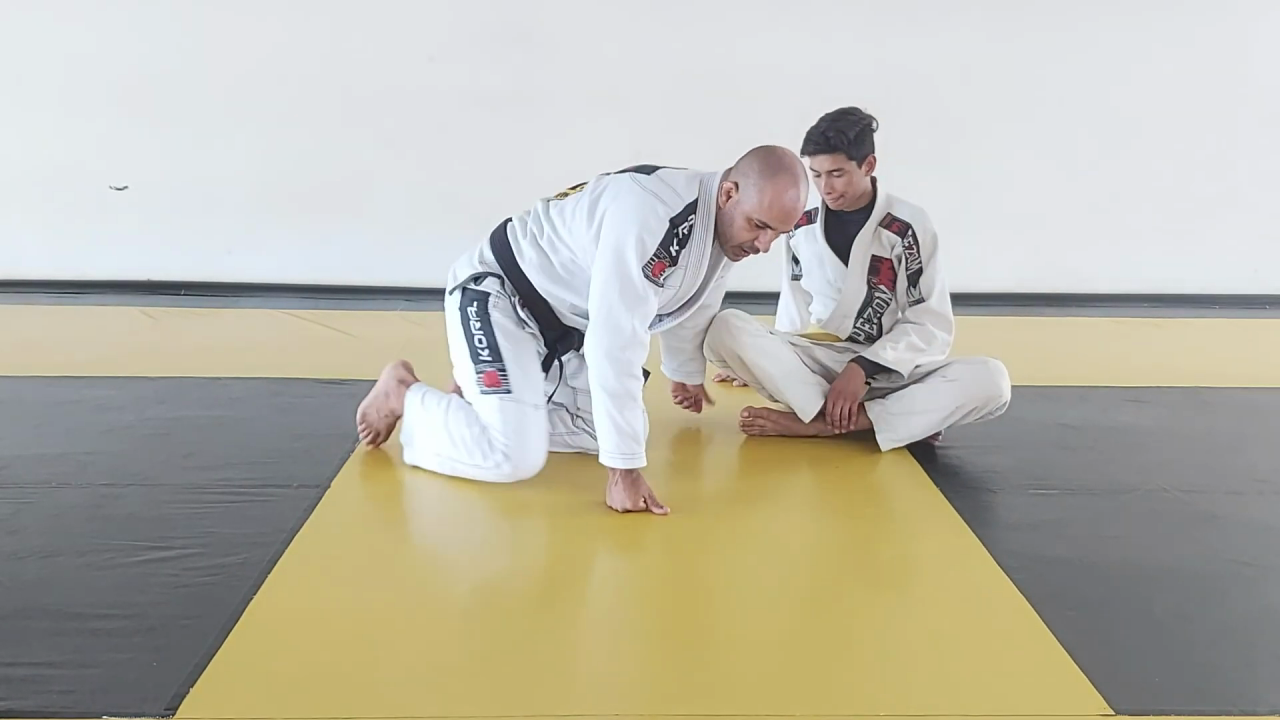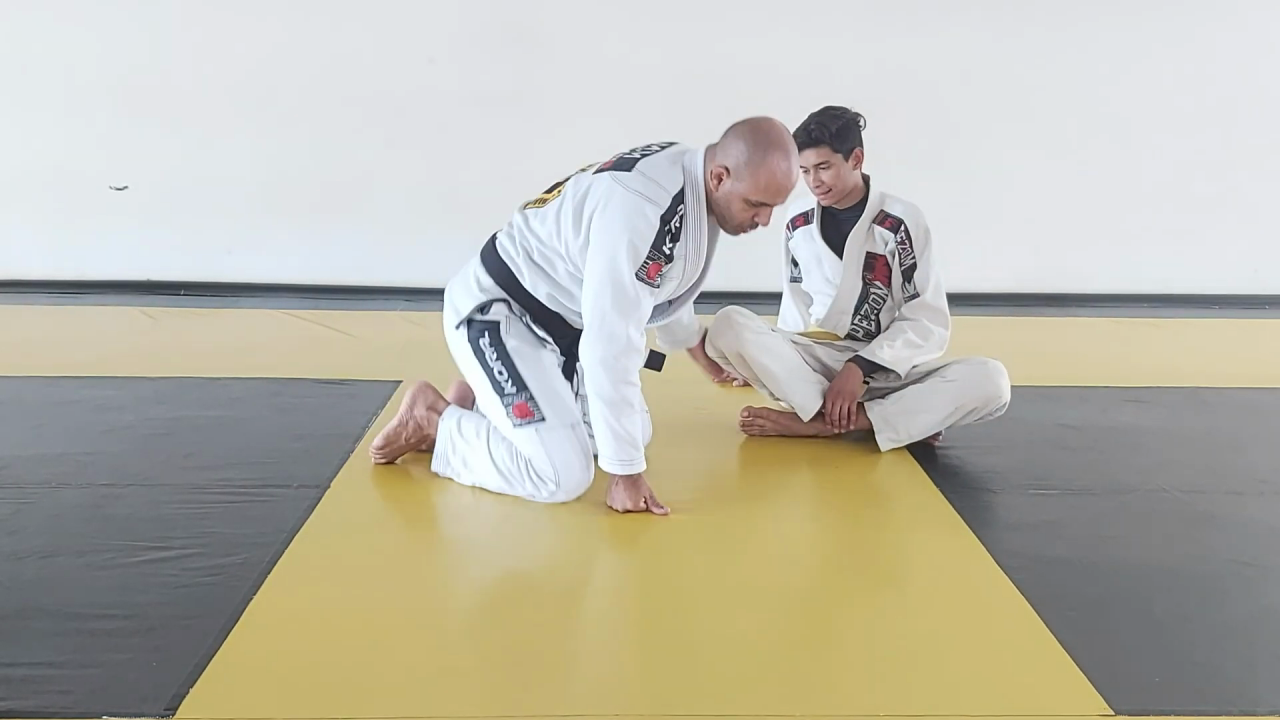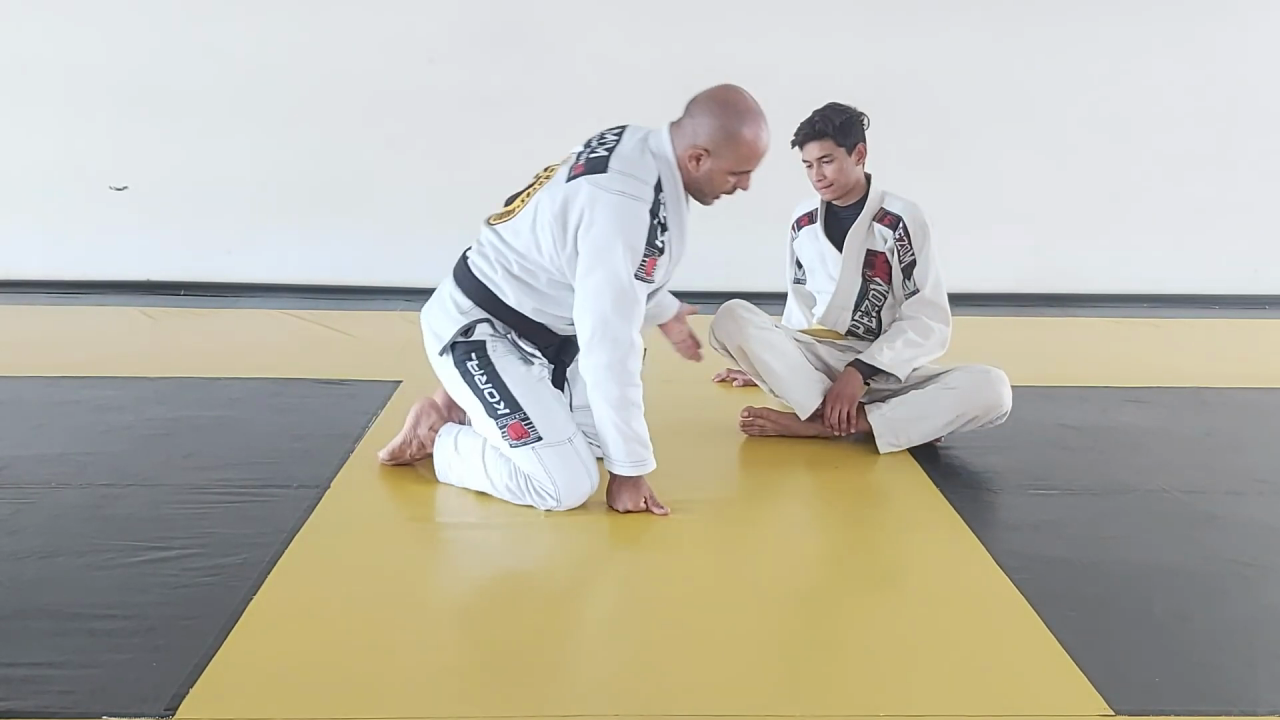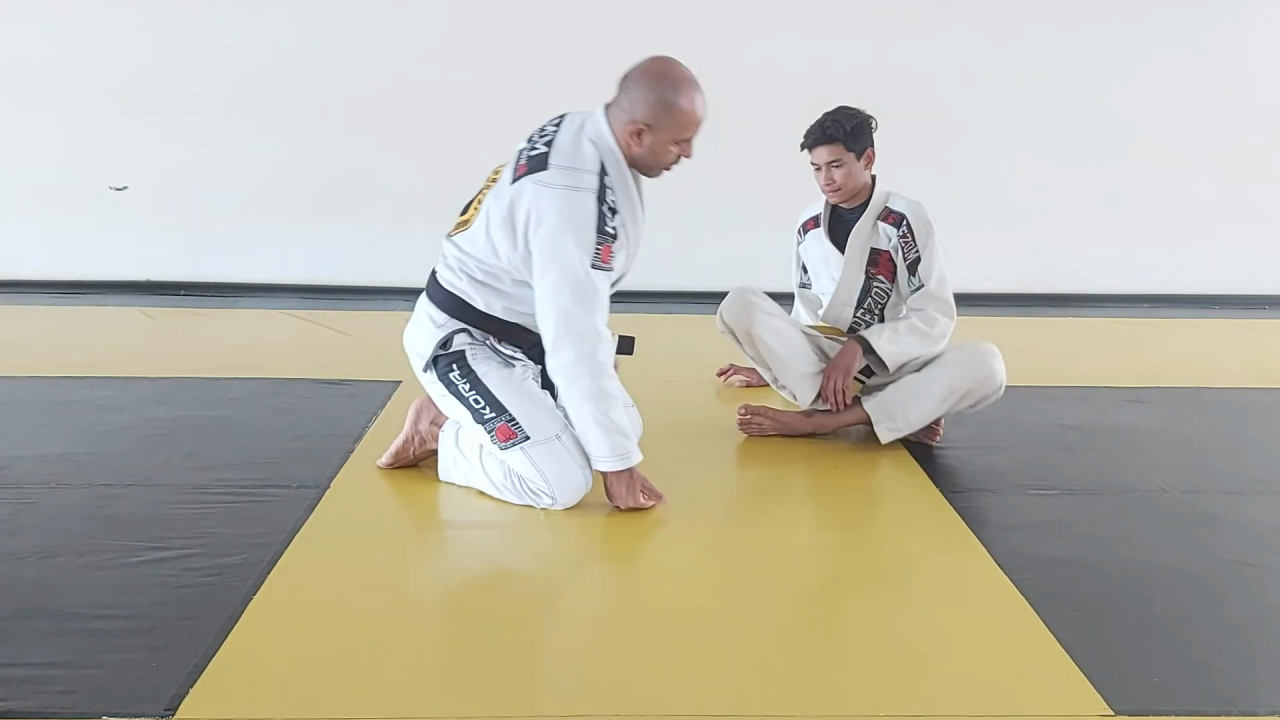
dt=0.2s
person 1, frame 1
left shoulder: (722, 221)
right shoulder: (652, 211)
left elbow: (691, 304)
right elbow: (617, 342)
left wrist: (685, 376)
right wrist: (624, 470)
left hip: (561, 320)
right hip: (496, 292)
left knee: (630, 431)
right knee: (516, 453)
left ankle: (475, 406)
right ankle: (404, 394)
person 1, frame 2
left shoulder: (681, 171)
right shoulder: (641, 205)
left elbow: (659, 281)
right elbow: (610, 347)
left wrist: (688, 335)
right wrist: (626, 471)
left hip: (553, 315)
right hip: (497, 309)
left knee: (623, 432)
right knee: (561, 474)
left ankle: (478, 404)
right ankle: (431, 420)
person 1, frame 3
left shoulder: (640, 146)
right shoulder: (625, 201)
right elbow: (611, 348)
left wrist: (664, 311)
right wrist: (630, 471)
left hip: (536, 326)
right hip: (479, 333)
left knee: (605, 436)
right knee: (566, 487)
left ankle: (467, 408)
right ankle: (440, 432)
person 1, frame 4
left shoulder: (582, 135)
right shoulder: (573, 193)
right elbow: (576, 345)
right wrist: (617, 464)
left hip: (523, 333)
right hip: (466, 342)
left knee: (621, 433)
right knee: (560, 483)
left ankle: (460, 418)
right ankle: (441, 432)
person 2, frame 1
left shoulder: (908, 226)
right shoulder: (802, 220)
left elbow: (930, 326)
left wrist: (861, 369)
right wrist: (769, 363)
left hip: (887, 366)
right hip: (820, 359)
left knee: (991, 381)
right knee: (725, 328)
left ankle: (820, 423)
person 2, frame 2
left shoulder: (902, 221)
right shoulder: (798, 220)
left elbow: (927, 323)
left wrist: (859, 368)
right wrist: (769, 363)
left hip: (886, 365)
right hip: (818, 358)
left knee: (991, 383)
right knee: (727, 325)
left ankle: (820, 423)
person 2, frame 3
left shoulder: (903, 220)
right shoulder: (803, 220)
left elbow: (928, 322)
left wrist: (858, 372)
right wrist: (771, 363)
left hip: (888, 368)
right hip: (819, 359)
left knee: (991, 392)
right knee: (731, 318)
left ankle: (821, 424)
person 2, frame 4
left shoulder: (904, 221)
right shoulder: (809, 225)
left elbow: (934, 315)
left wrist: (860, 347)
right wrist: (774, 365)
left hip: (891, 366)
right hip: (822, 359)
left knee: (987, 365)
right knee: (739, 303)
left ankle: (823, 420)
